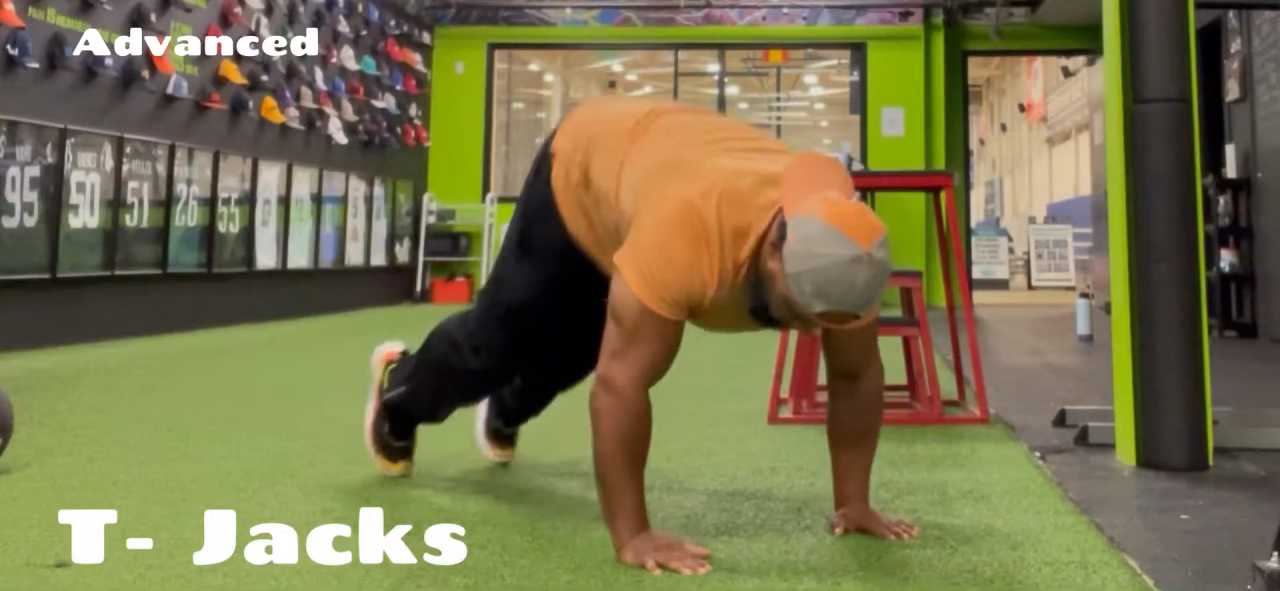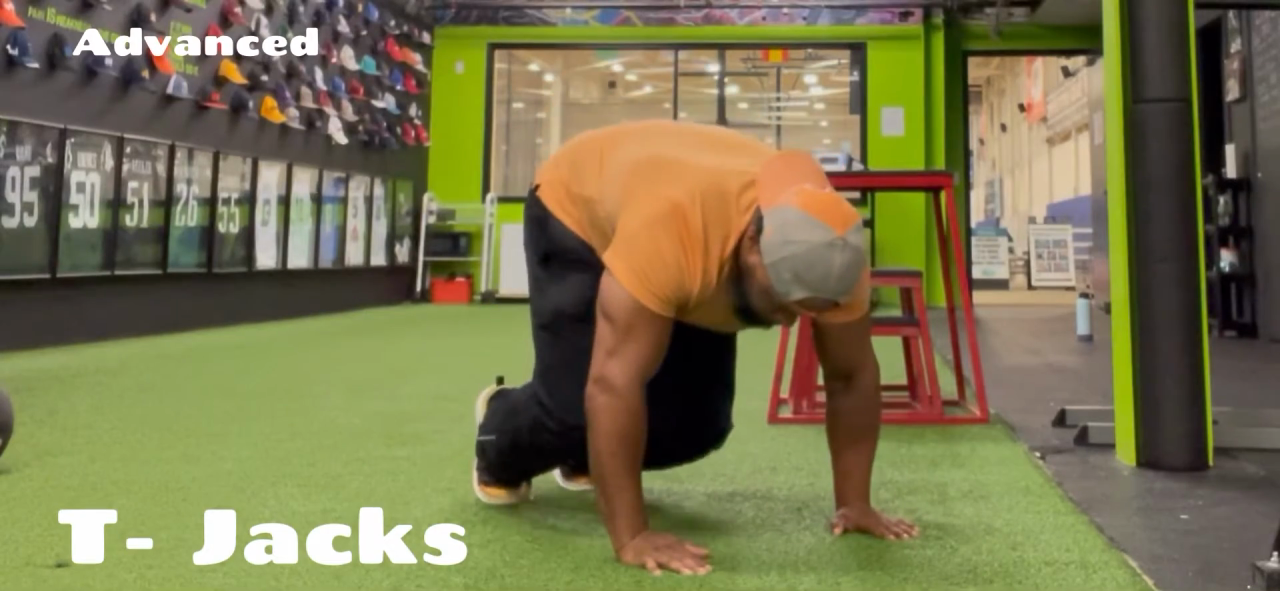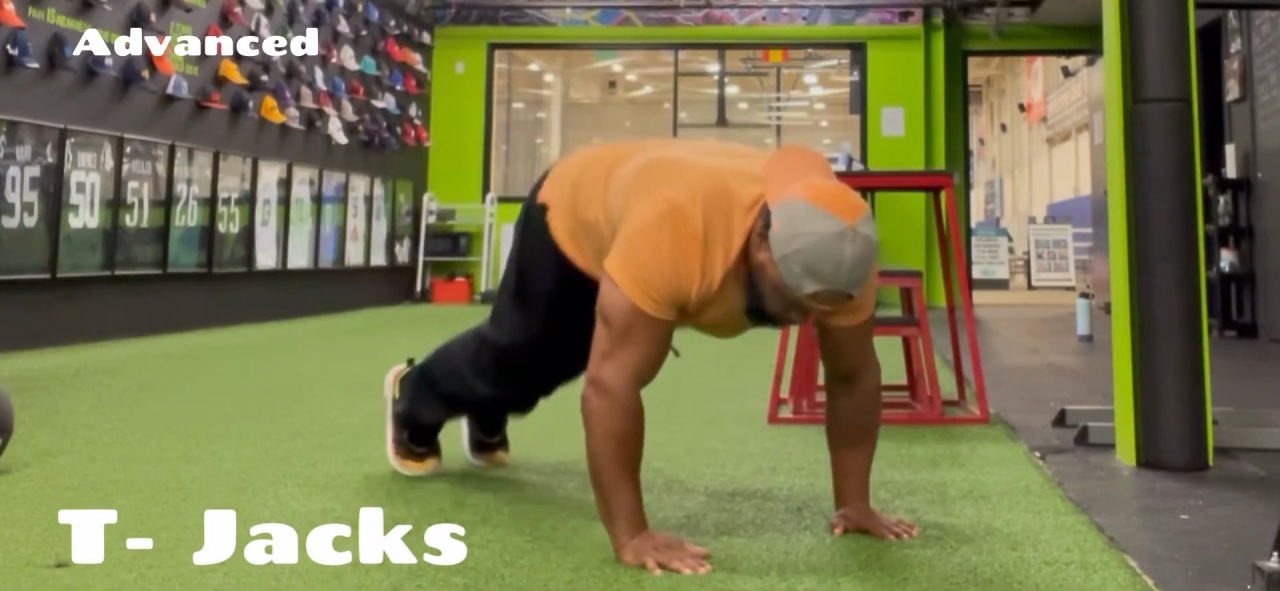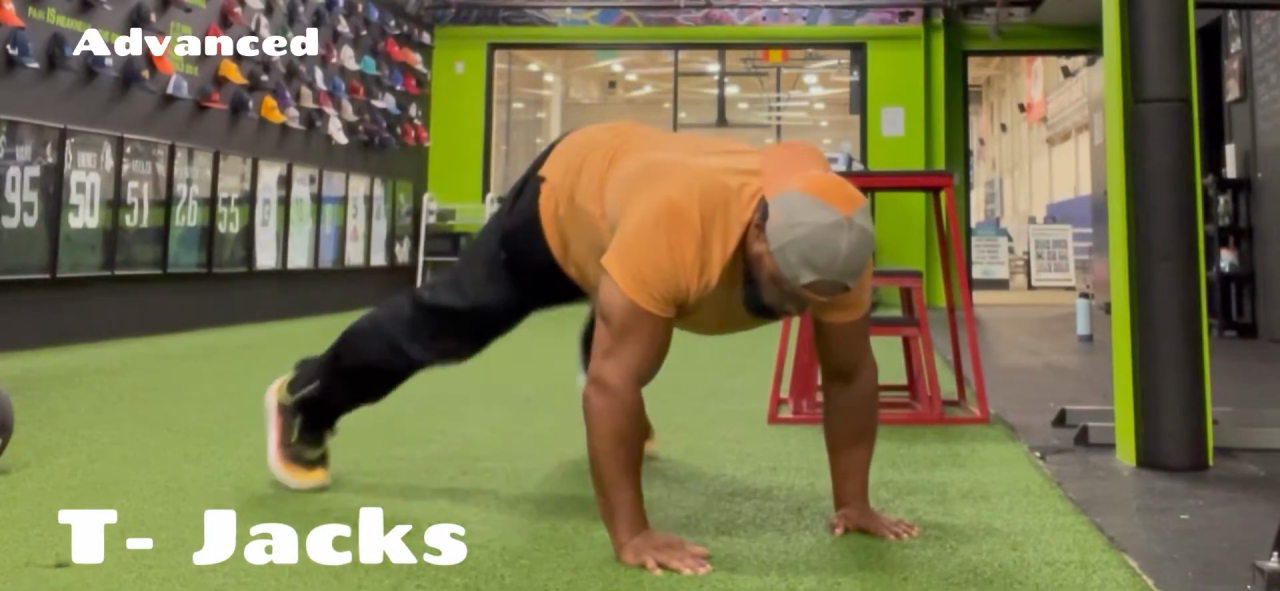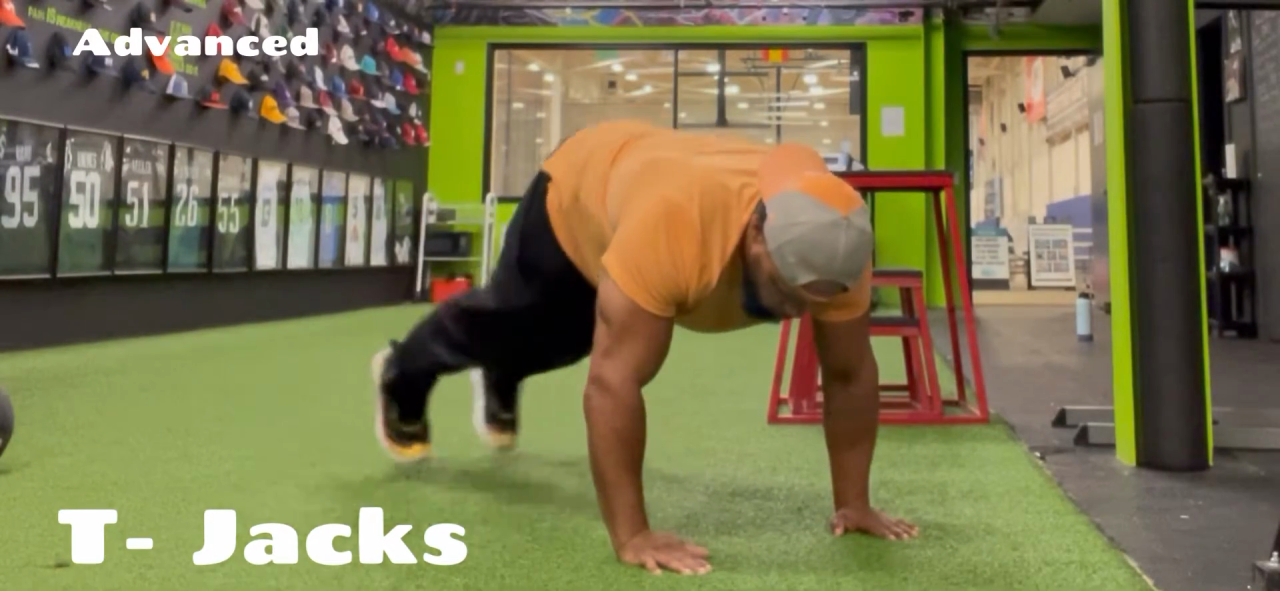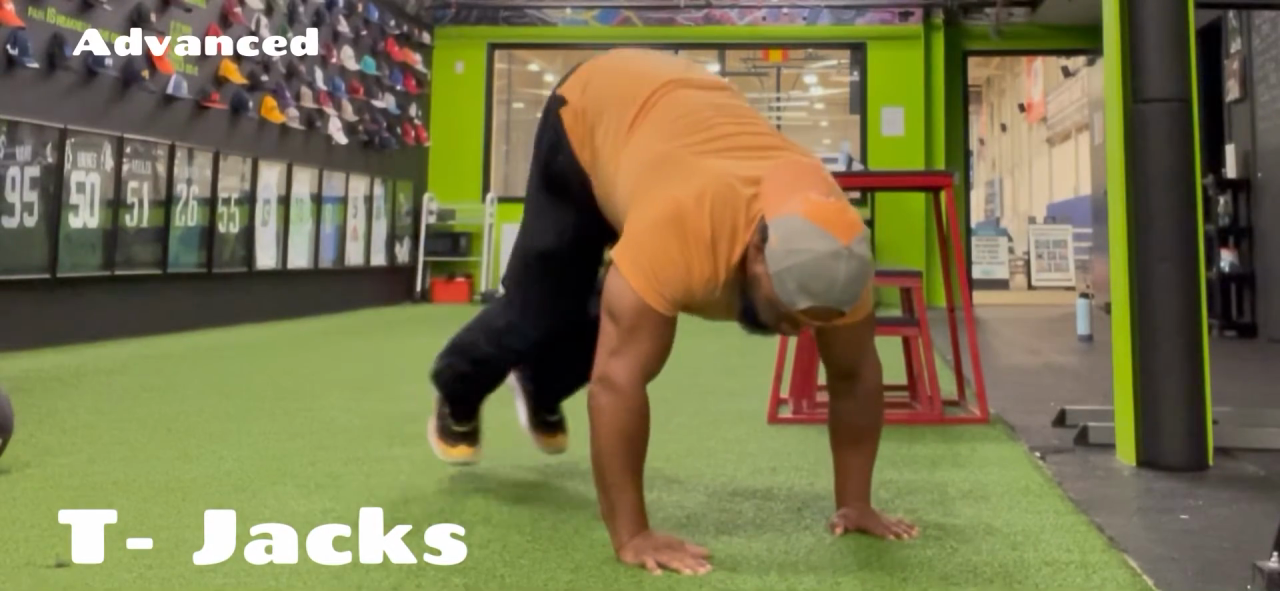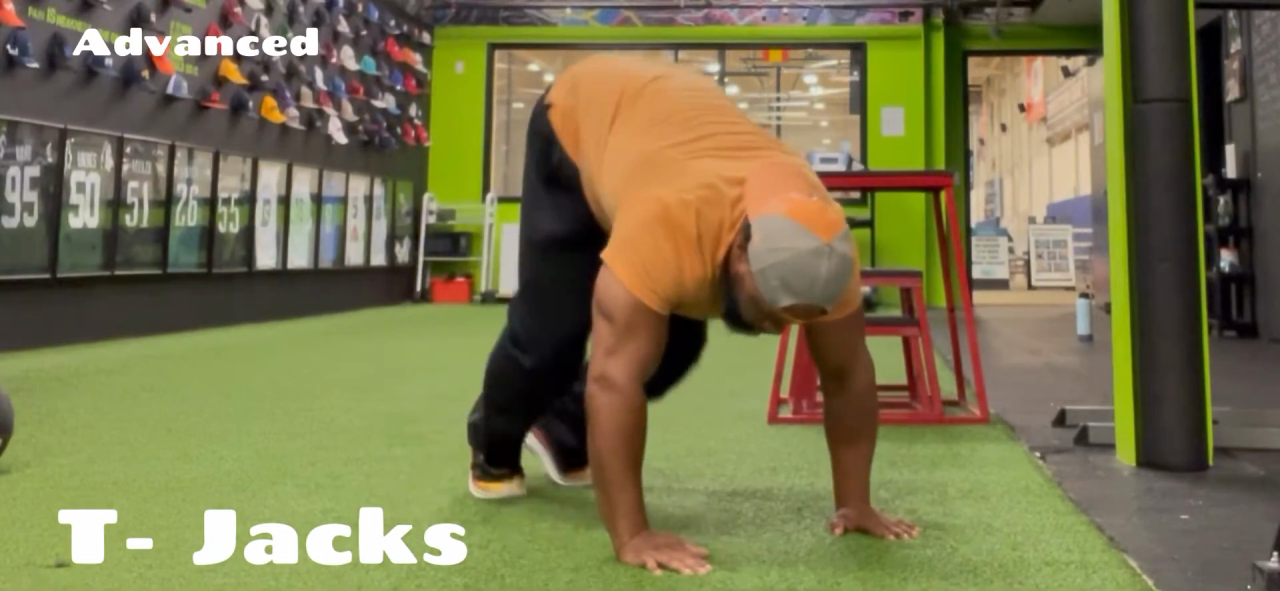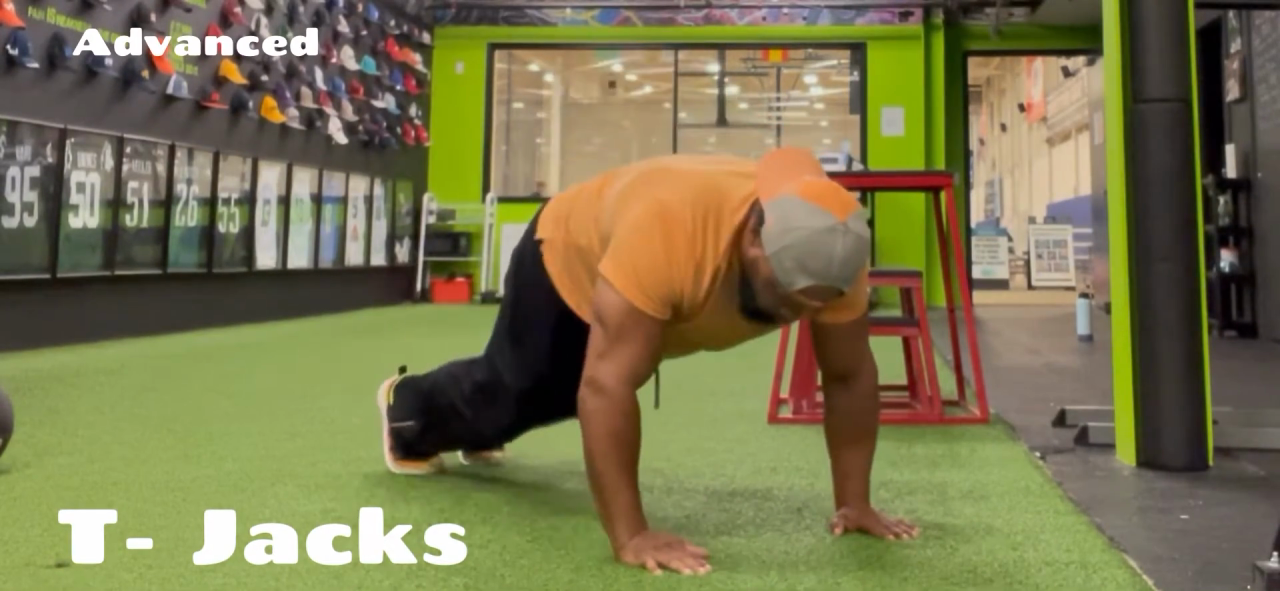
dt=0.5s
person 1, frame 1
left shoulder: (836, 254)
right shoulder: (687, 231)
left elbow: (855, 375)
right elbow: (621, 384)
left wrist: (854, 503)
right wrist: (632, 538)
left knee: (578, 347)
right knee: (505, 339)
left ankle: (505, 408)
right ankle: (401, 392)
person 1, frame 2
left shoulder: (825, 252)
right shoulder: (672, 231)
left elbow: (851, 376)
right elbow: (612, 382)
left wrist: (855, 504)
right wrist: (631, 538)
right hip: (578, 196)
left knee: (697, 425)
right knee: (577, 402)
left ankle: (589, 449)
right ankle: (501, 445)
person 1, frame 3
left shoulder: (834, 248)
right shoulder: (675, 235)
left elbow: (854, 377)
right elbow: (608, 386)
left wrist: (854, 503)
right wrist: (630, 536)
right hip: (576, 223)
left knee: (564, 361)
right knee: (512, 361)
left ankle: (487, 421)
right ankle: (412, 393)
person 1, frame 4
left shoulder: (827, 247)
right shoulder: (676, 228)
left elbow: (849, 374)
right elbow: (612, 382)
left wrist: (854, 504)
right wrist: (632, 535)
right hip: (572, 195)
right knee: (448, 321)
right ankle: (306, 399)
person 1, frame 5
left shoulder: (828, 244)
right shoulder: (675, 229)
left elbow: (851, 374)
right elbow: (614, 381)
left wrist: (853, 503)
right wrist: (631, 535)
right hip: (576, 201)
left knee: (569, 337)
right knee: (501, 325)
left ankle: (501, 375)
right ankle: (403, 373)
person 1, frame 6
left shoulder: (827, 246)
right shoulder: (678, 229)
left elbow: (855, 373)
right elbow: (617, 380)
left wrist: (855, 504)
right wrist: (631, 538)
left knee: (613, 318)
right knee: (540, 315)
left ankle: (541, 387)
right ankle: (458, 390)
person 1, frame 7
left shoulder: (821, 246)
right shoulder: (668, 228)
left elbow: (847, 373)
right elbow: (612, 381)
left wrist: (855, 504)
right wrist: (631, 538)
left knee: (677, 343)
right knee: (551, 326)
left ankle: (565, 431)
right ankle: (491, 440)
person 1, frame 8
left shoulder: (827, 248)
right shoulder: (668, 233)
left elbow: (851, 377)
right elbow: (605, 386)
left wrist: (856, 504)
right wrist: (631, 536)
right hip: (572, 258)
left knee: (557, 397)
right knee: (510, 396)
left ankle: (477, 425)
right ankle: (408, 409)
